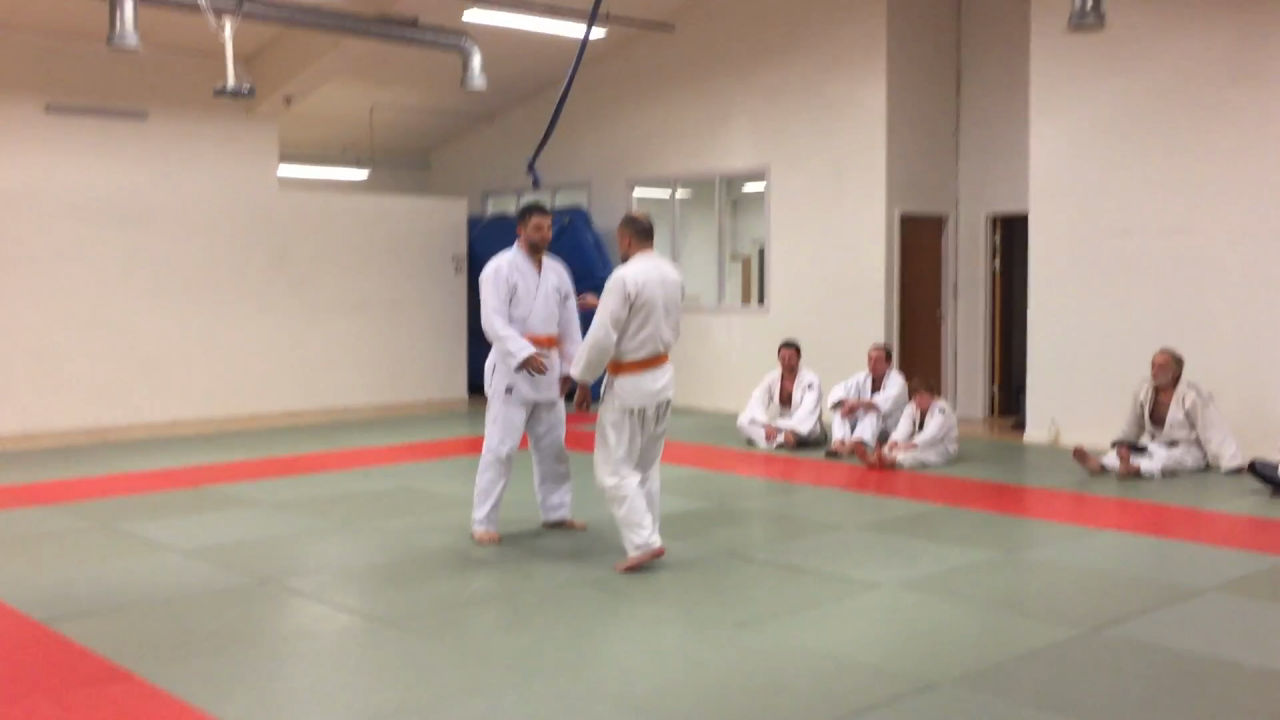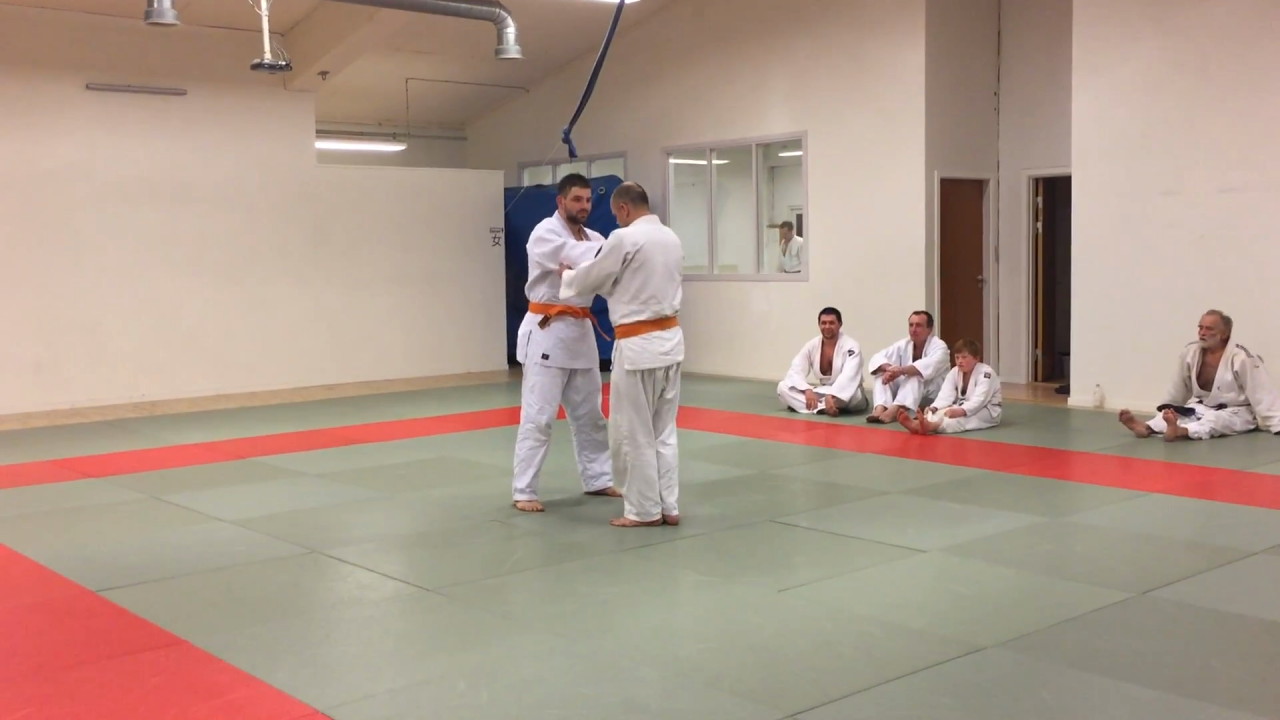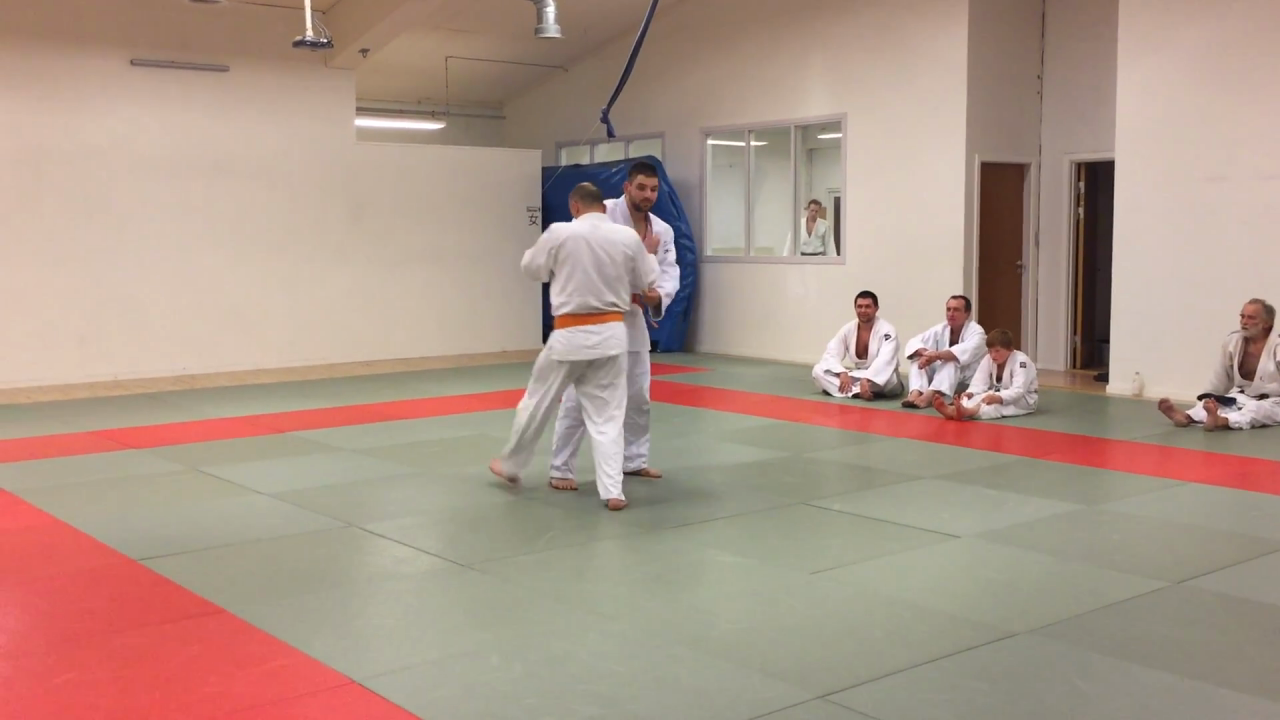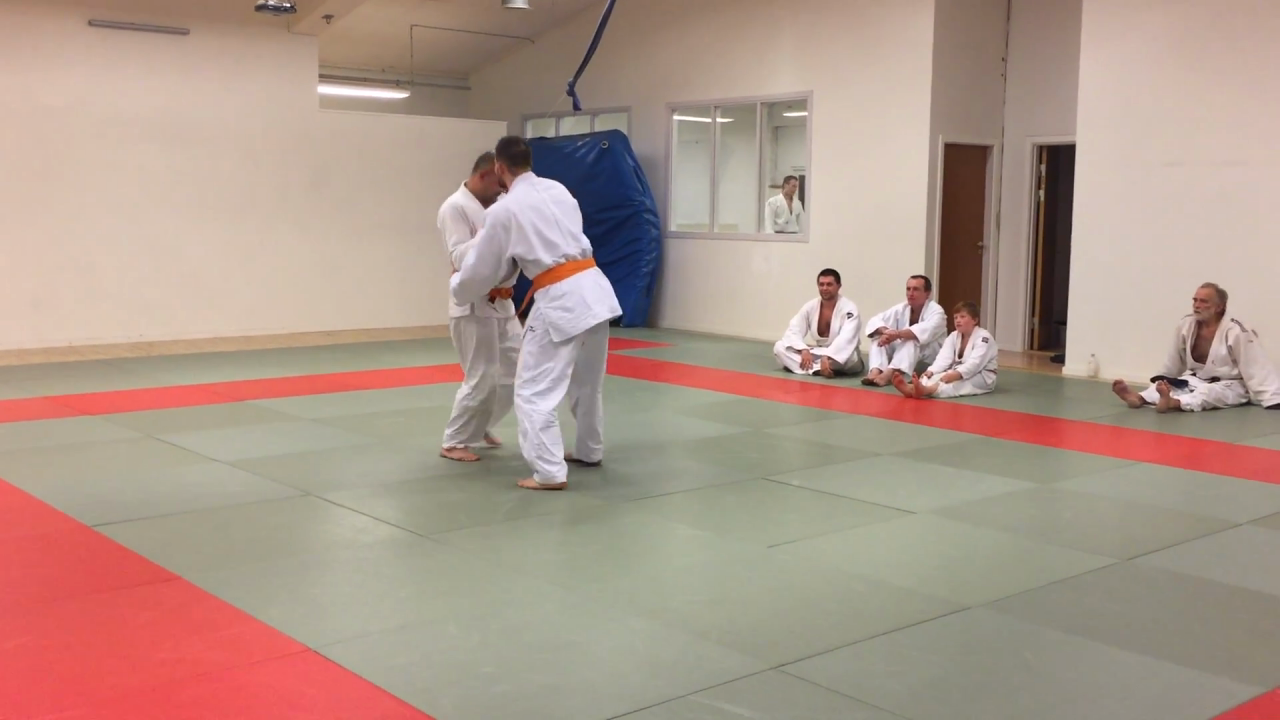
dt=1s
person 1, frame 1
left shoulder: (558, 270)
right shoulder: (501, 267)
left elbow: (569, 322)
right elbow: (494, 320)
left wrist: (571, 368)
right wrist: (523, 355)
left hip: (548, 368)
right hip: (514, 367)
left knee: (553, 444)
right knee: (500, 447)
left ankle: (556, 511)
right ankle: (483, 522)
person 1, frame 2
left shoulder: (592, 238)
right shoulder: (545, 233)
right elbow: (567, 253)
left hip: (581, 331)
right hip: (547, 332)
left knee: (589, 413)
right knee: (538, 417)
left ankle: (597, 480)
right ankle: (524, 491)
person 1, frame 3
left shoulder: (662, 230)
right shoulder: (601, 213)
left elbow: (669, 271)
left wrist: (658, 295)
left hip: (632, 318)
left knee: (637, 397)
right knee: (579, 396)
left ankle: (634, 461)
right ankle: (560, 469)
person 1, frame 4
left shoulder: (502, 211)
right shoulder: (557, 190)
left elbow: (482, 270)
left wrist: (458, 287)
left hip: (560, 299)
right hip: (594, 288)
left knee: (535, 388)
right knee: (587, 381)
left ankle: (550, 473)
right ankle: (588, 450)
person 2, frame 1
left shoulder: (625, 277)
right shoulder: (673, 275)
left elbow: (602, 337)
left wrist: (583, 381)
right wrist: (603, 305)
left hip: (629, 382)
right hip: (661, 376)
left knee: (615, 468)
right knee: (646, 465)
left ankle: (645, 541)
right ankle: (643, 537)
person 2, frame 2
left shoulder: (625, 238)
right shoulder: (671, 238)
left elbow: (590, 280)
left wrist: (567, 275)
right wrist: (582, 271)
left hip: (638, 345)
right hip: (670, 338)
left knee: (632, 434)
right knee: (664, 432)
left ankle: (644, 510)
right ankle: (668, 507)
person 2, frame 3
left shoulder: (560, 233)
right shoulder: (629, 237)
left elbow: (531, 268)
right elbow: (648, 284)
right wrist: (649, 254)
left hip: (570, 336)
right hip: (611, 334)
left knee: (536, 405)
right knee: (608, 418)
left ankle: (511, 466)
right ankle: (612, 491)
person 2, frame 4
left shoulder: (496, 202)
right shoulder: (455, 208)
right elbow: (461, 260)
left hip: (500, 303)
right hip: (474, 307)
left knee: (514, 370)
right knee: (482, 379)
left ankle: (479, 427)
right ankle: (454, 443)
